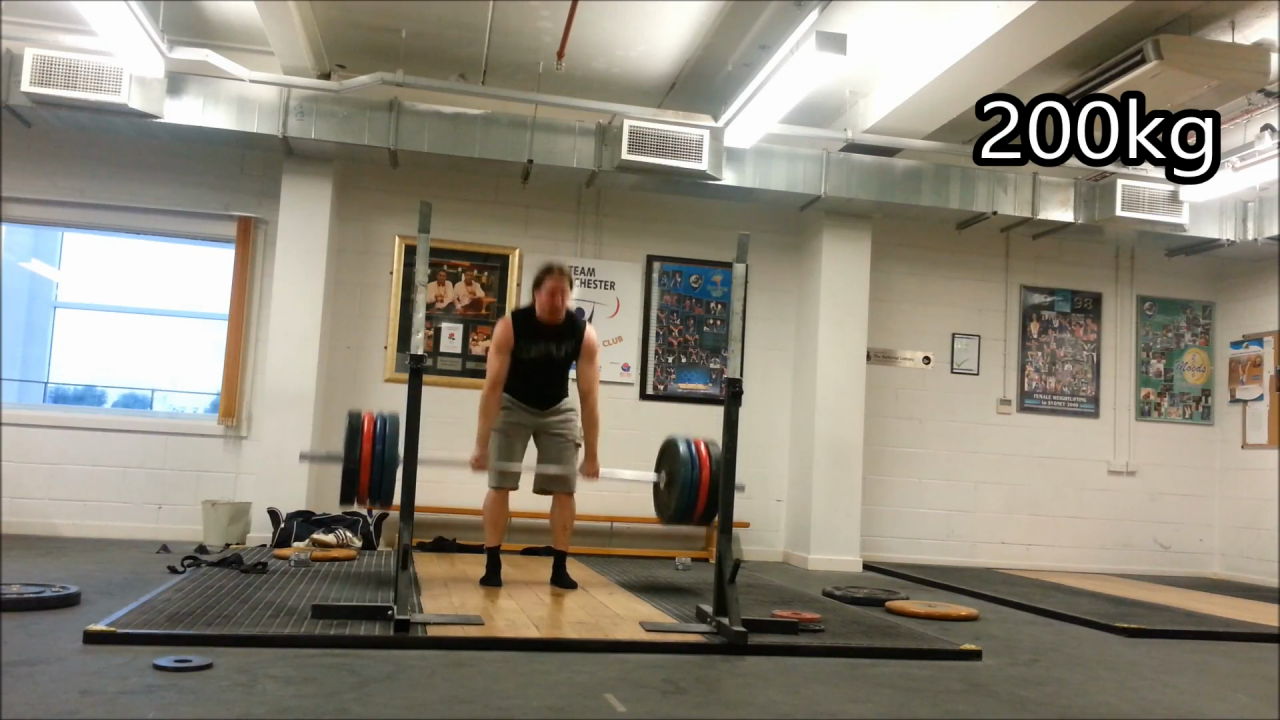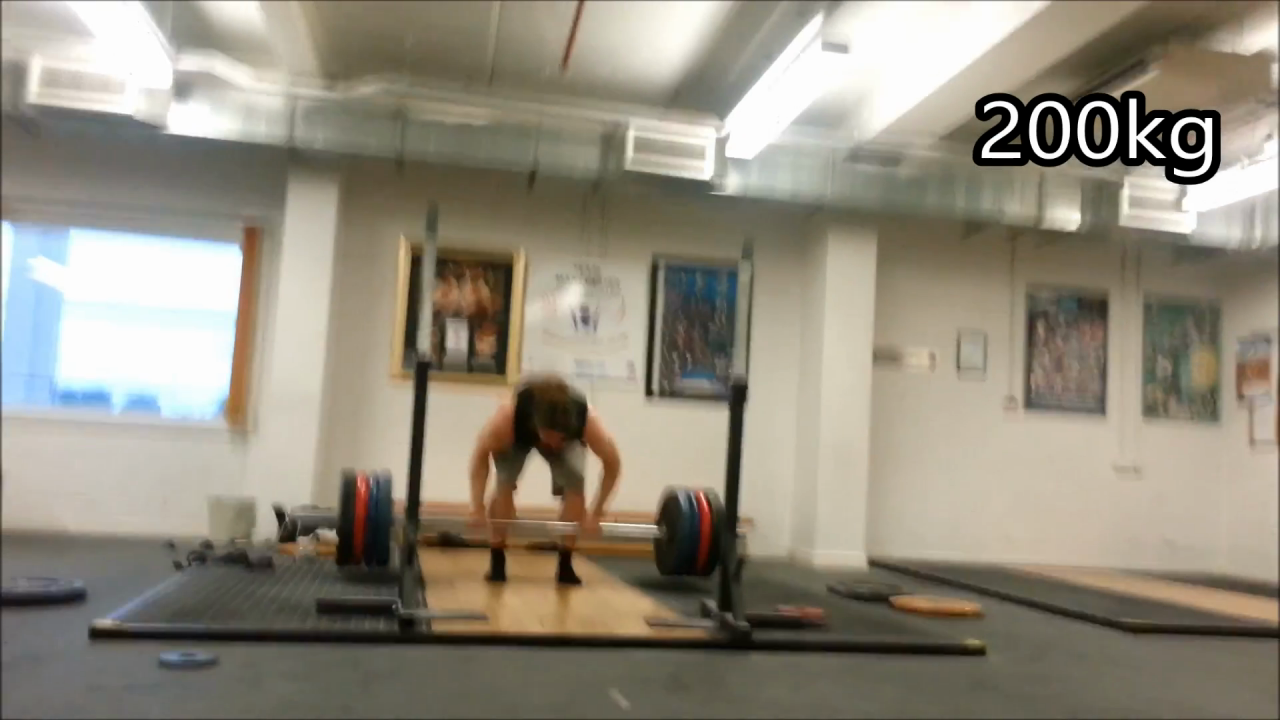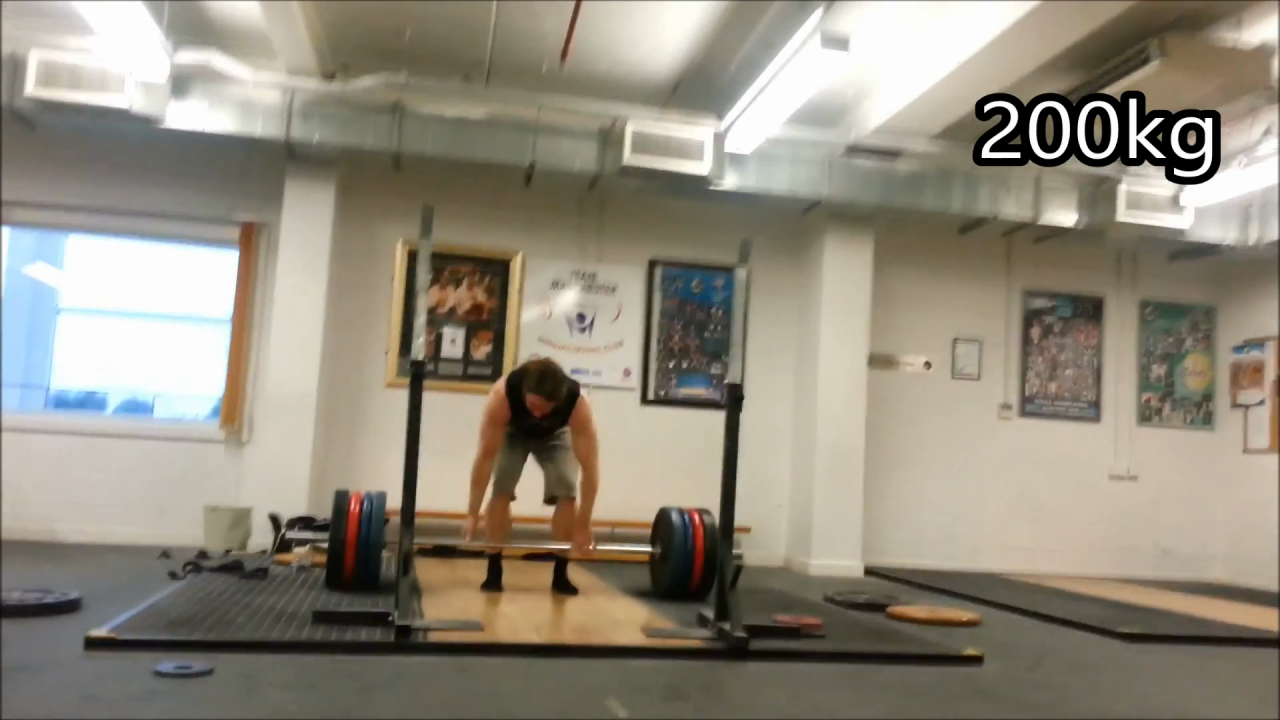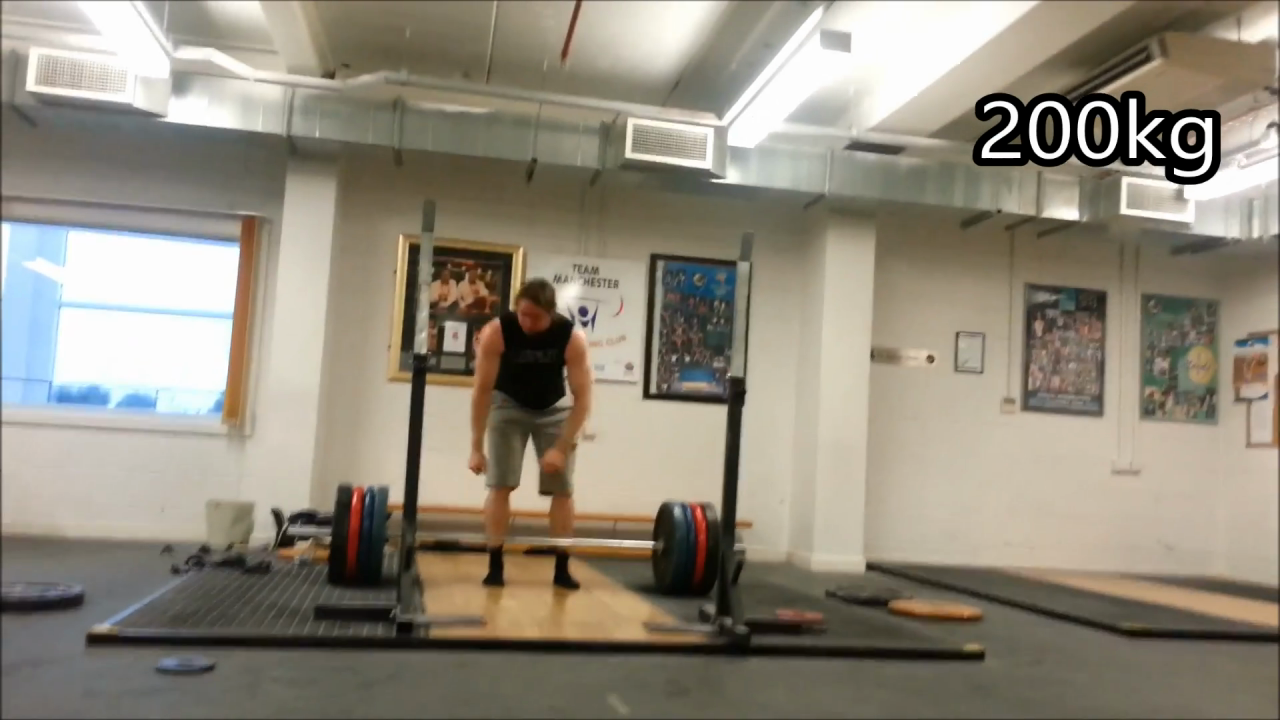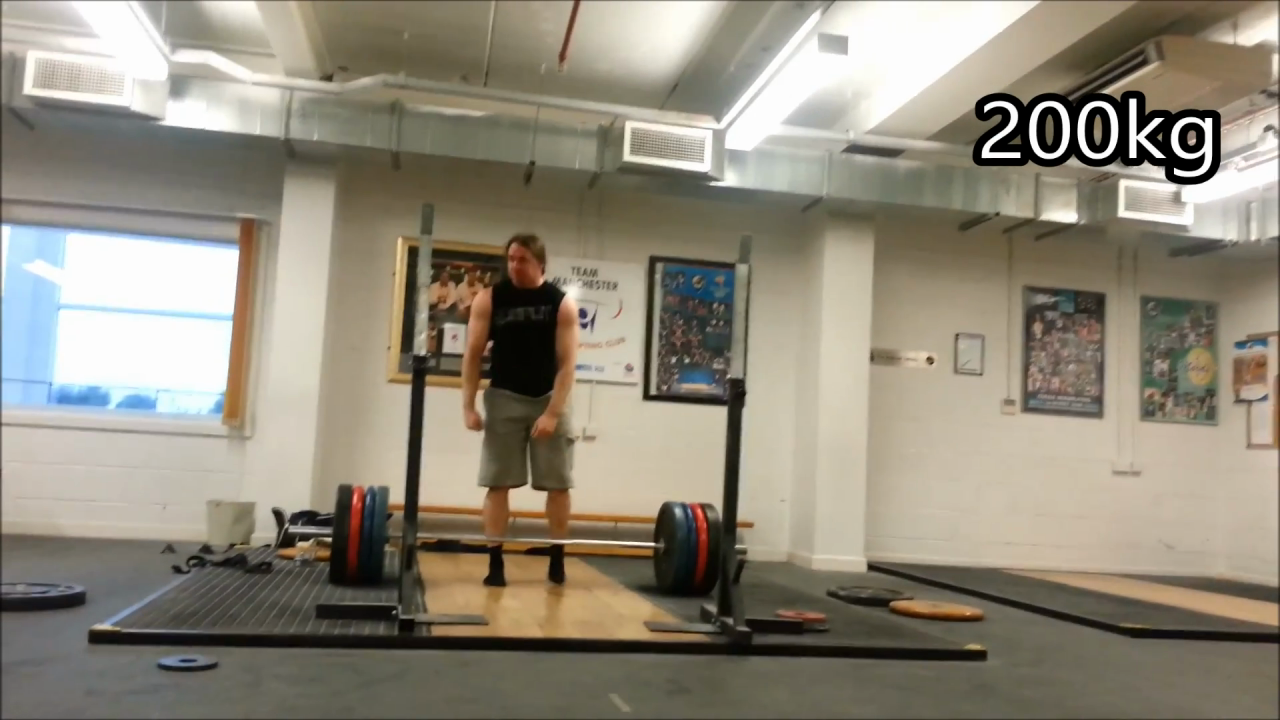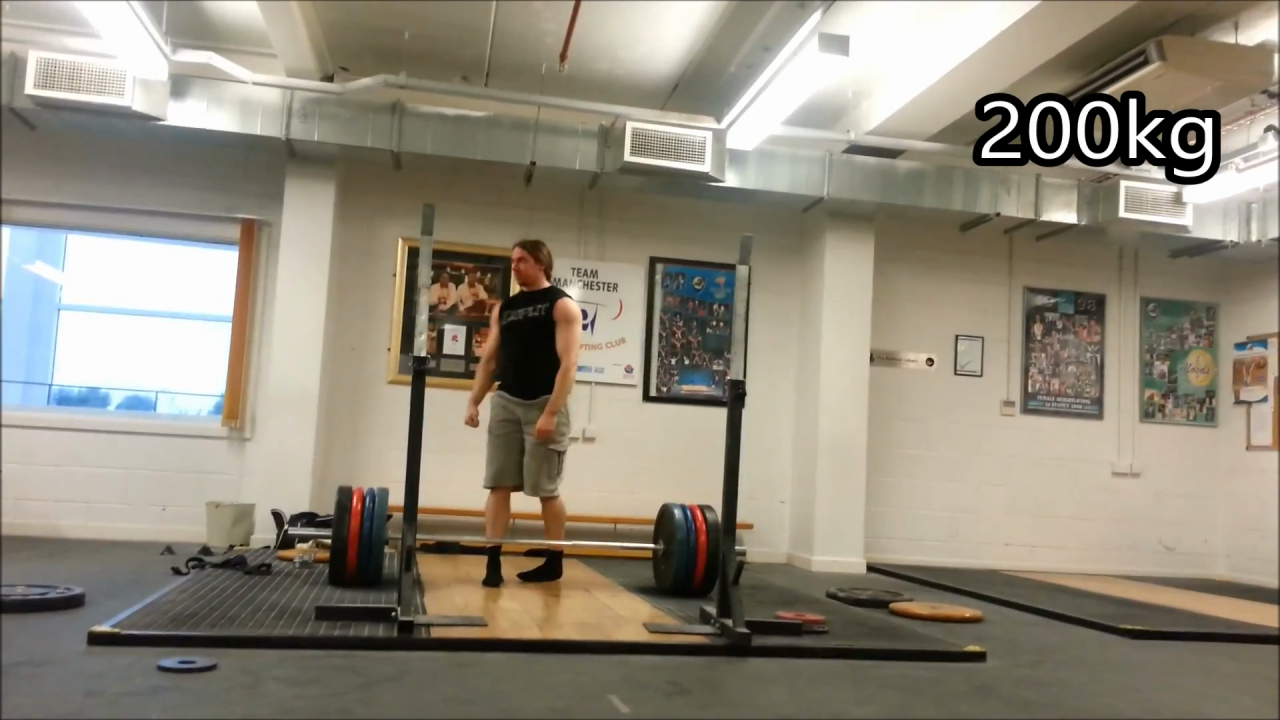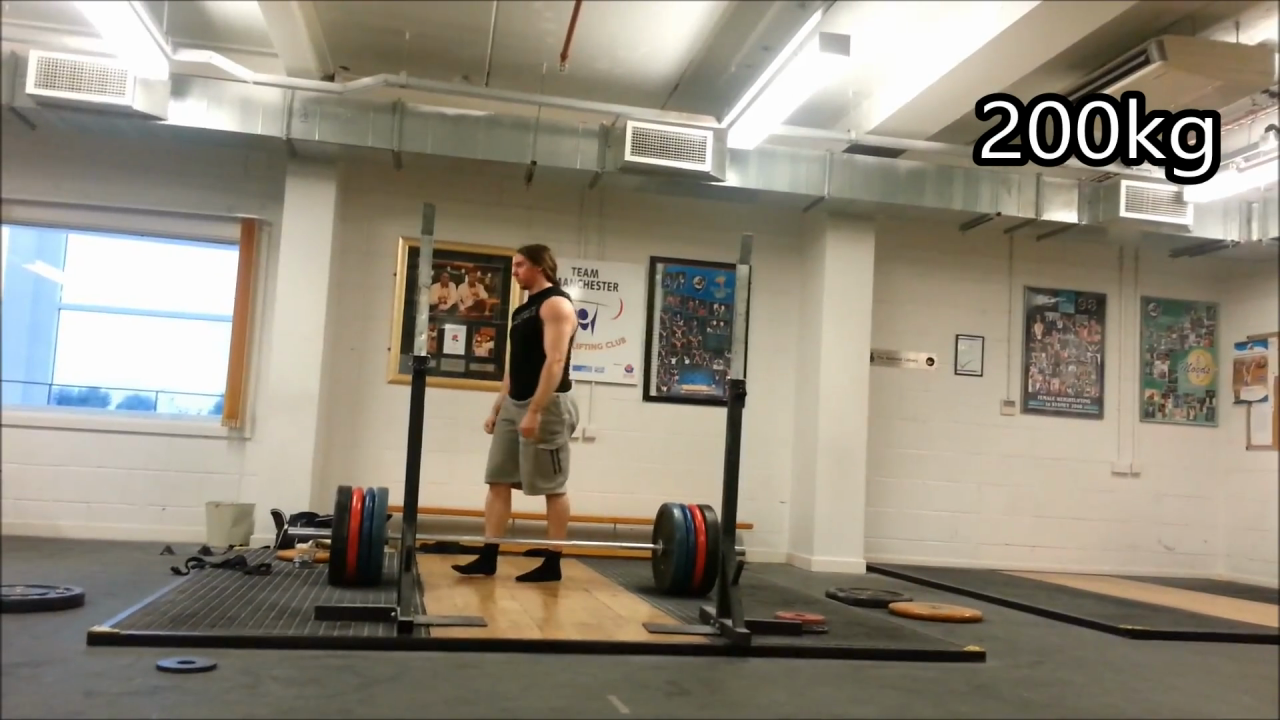
dt=0.3s
person 1, frame 1
left shoulder: (584, 334)
right shoulder: (510, 326)
left elbow: (589, 397)
right elbow: (493, 387)
left wrist: (591, 454)
right wrist: (481, 445)
left hip: (557, 410)
right hip: (514, 406)
left knee: (564, 488)
right knee: (500, 483)
left ankle: (559, 568)
right ankle: (492, 566)
person 1, frame 2
left shoulder: (588, 424)
right shoulder: (509, 417)
left elbow: (613, 464)
right elbow: (480, 456)
left wrist: (596, 513)
right wrist: (478, 505)
right hip: (517, 436)
left knee: (574, 487)
right knee: (505, 483)
left ankle: (565, 566)
right ankle: (497, 564)
person 1, frame 3
left shoulder: (578, 404)
right shoulder: (503, 395)
left elbow: (590, 469)
right elbow: (485, 457)
left wrist: (582, 526)
right wrist: (473, 514)
left hip: (556, 434)
right hip: (512, 432)
left knee: (566, 494)
right knee: (501, 491)
left ankle: (560, 574)
right ankle: (494, 571)
person 1, frame 4
left shoulder: (572, 338)
right shoulder: (496, 332)
left elbow: (583, 398)
right elbow: (482, 392)
left wrist: (562, 448)
right wrist: (477, 448)
left hip: (553, 410)
right hip: (509, 404)
left knee: (562, 489)
right knee: (500, 485)
left ankle: (561, 568)
right ankle: (495, 566)
person 1, frame 5
left shoulder: (562, 304)
right shoulder: (488, 299)
left elbow: (567, 363)
right elbow: (473, 354)
left wrist: (553, 413)
right wrist: (468, 406)
left hip: (548, 400)
right hip: (504, 398)
left knee: (558, 484)
right knee: (497, 484)
left ankle: (557, 559)
right ankle: (495, 564)
person 1, frame 6
left shoulder: (563, 305)
right shoulder: (504, 308)
left elbow: (568, 363)
right elbow: (490, 358)
left wrist: (551, 412)
right wrist: (474, 401)
left hip: (546, 405)
right hip: (506, 403)
left knee: (547, 489)
right knee: (498, 485)
left ankle: (553, 563)
right ankle: (494, 563)
person 1, frame 7
left shoulder: (556, 305)
right shoulder: (521, 311)
left elbow: (555, 362)
left wrist: (535, 411)
right wrist: (497, 408)
left hip: (548, 406)
right hip: (514, 405)
left knee: (552, 487)
right knee: (498, 481)
left ankle: (552, 564)
right ankle: (488, 557)
